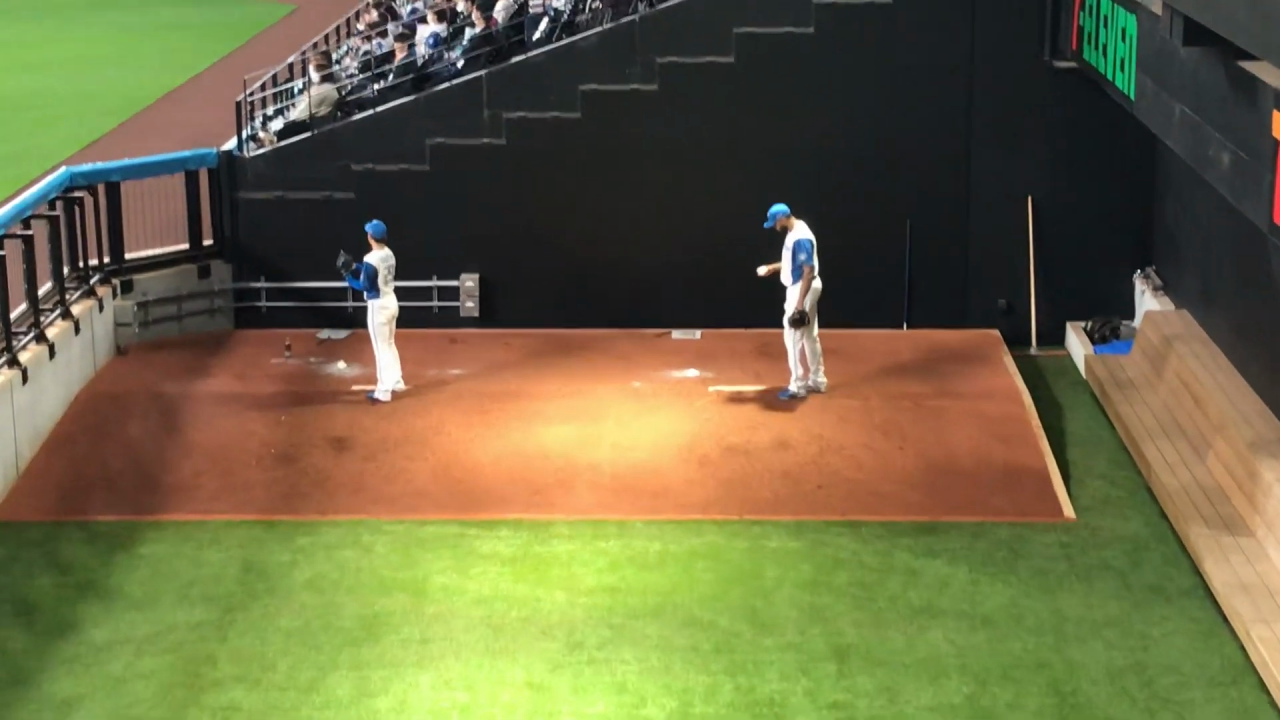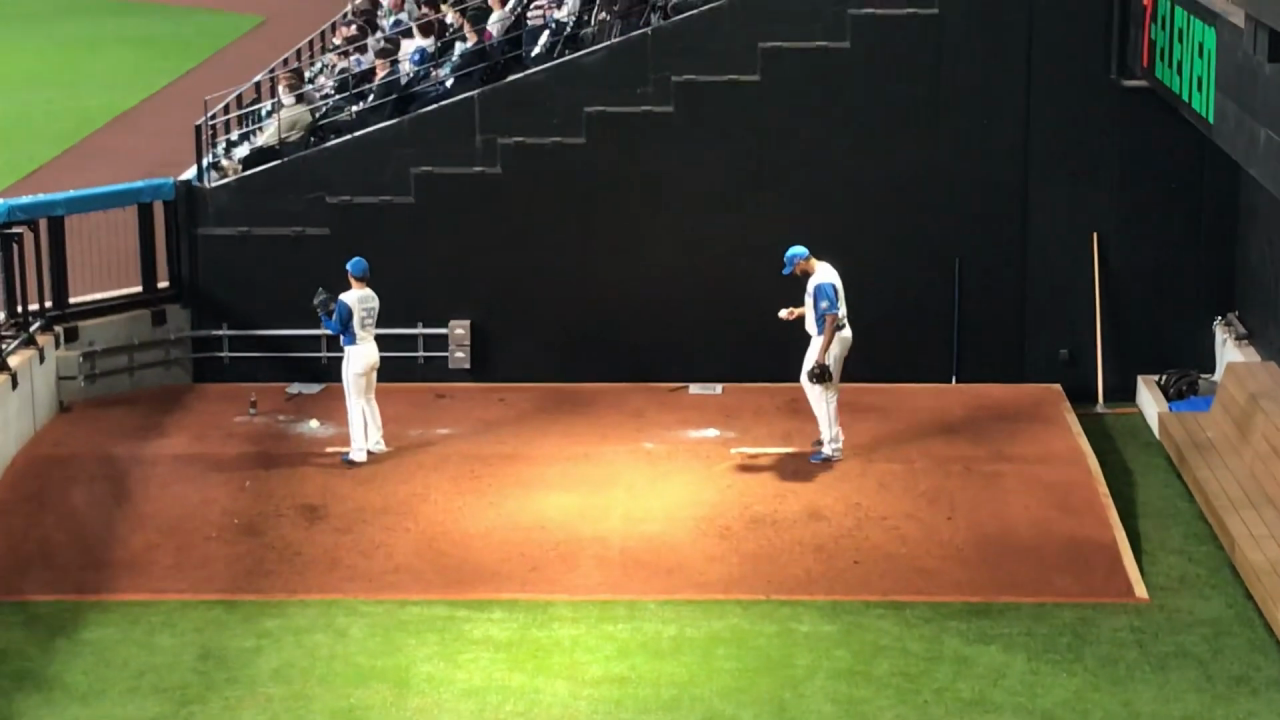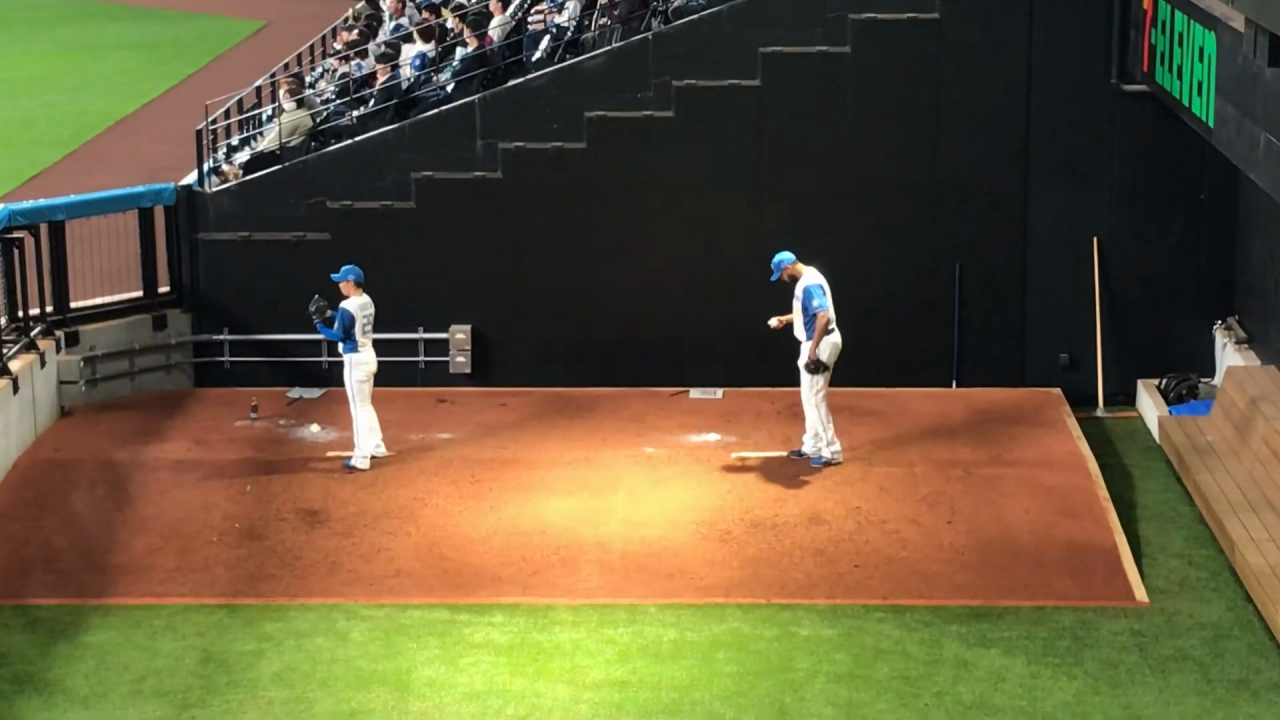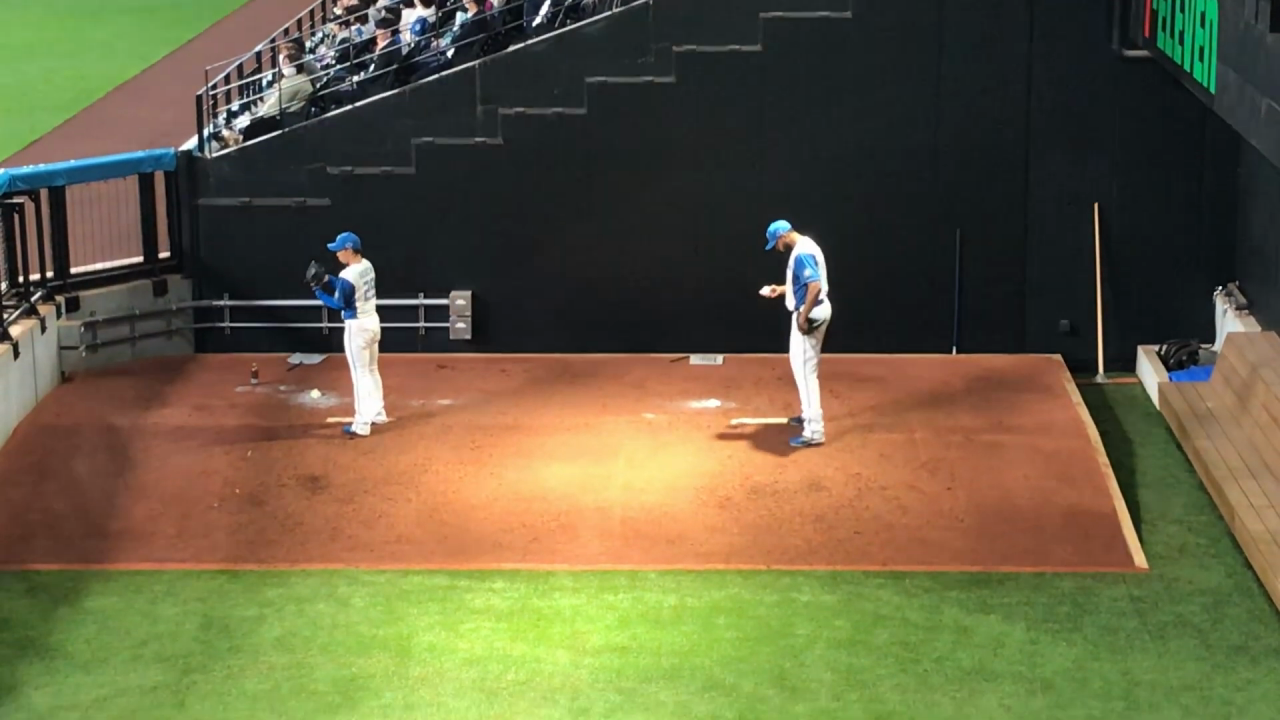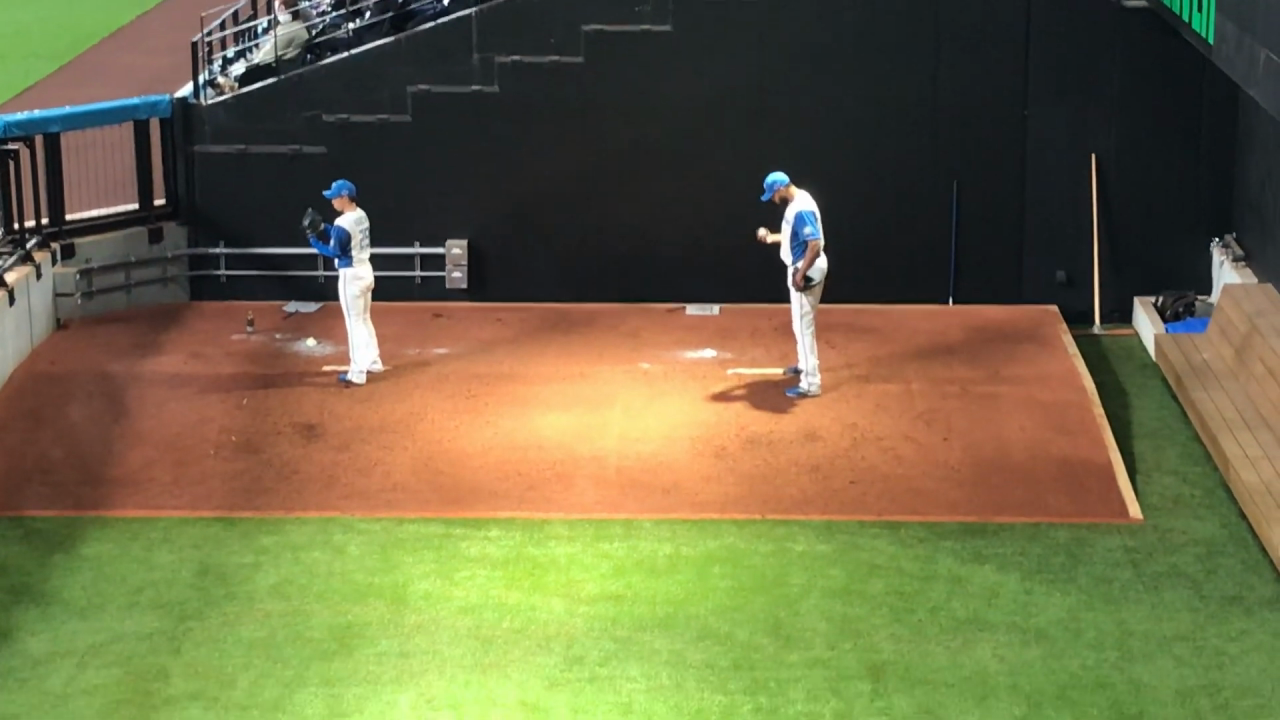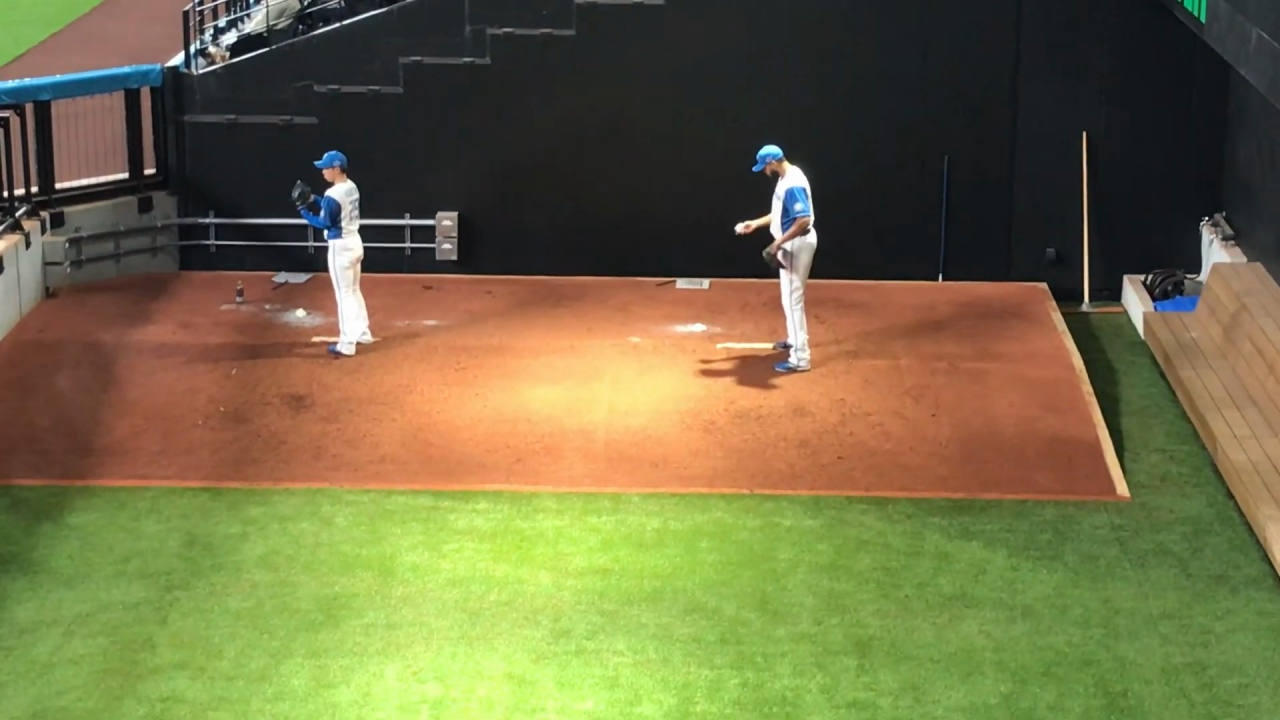
dt=0.5s
person 1, frame 1
left shoulder: (800, 237)
right shoulder: (794, 232)
left elbow: (808, 271)
left wrist: (800, 302)
right wrist: (773, 267)
left hip: (802, 289)
right hip: (799, 288)
left knee: (793, 335)
right knee: (809, 335)
left ankle: (798, 386)
right ankle: (817, 381)
person 1, frame 2
left shoulder: (822, 282)
right shoulder: (821, 271)
left elbow: (832, 320)
left wrist: (822, 355)
right wrist: (799, 311)
left hip: (832, 339)
right hip: (822, 337)
left knee: (825, 391)
right knee: (808, 381)
left ankle: (833, 448)
right ankle: (829, 433)
person 1, frame 3
left shoulder: (809, 284)
right shoulder: (806, 279)
left elbow: (823, 316)
left wrist: (813, 349)
right wrist: (786, 319)
left hip: (822, 343)
right hip: (813, 343)
left knee: (815, 397)
right knee: (809, 396)
left ankle: (831, 451)
right ankle: (812, 446)
person 1, frame 4
left shoulder: (801, 253)
right shoulder: (805, 247)
left elbow: (815, 286)
left wrist: (803, 316)
right wrist: (781, 289)
left hip: (811, 313)
right hip: (811, 312)
left knee: (806, 370)
right knee: (800, 364)
right ankle: (808, 414)
person 1, frame 5
left shoulder: (801, 208)
right shoulder: (796, 203)
left elbow: (815, 244)
left wrist: (800, 274)
right wrist: (772, 238)
left hip: (807, 269)
right hip: (802, 267)
left knee: (803, 324)
right knee: (800, 320)
left ankle: (811, 383)
right ankle: (804, 364)
person 1, frame 6
left shoulder: (793, 185)
right shoulder: (787, 178)
left elbow: (802, 221)
left wrist: (778, 243)
right wrist: (755, 224)
left hip: (797, 245)
right hip: (791, 244)
left knee: (793, 298)
right knee: (788, 294)
left ankle: (800, 358)
right ankle: (794, 339)
person 2, frame 1
left shoulder: (371, 259)
right shoulder: (389, 254)
left elbow: (365, 286)
left wrist: (348, 277)
right wrist: (356, 268)
left hip: (378, 305)
right hip: (390, 301)
left knee: (381, 348)
right knee: (389, 344)
left ankle: (383, 392)
right ankle: (396, 382)
person 2, frame 2
left shoulder: (346, 299)
right shoulder: (372, 296)
left elbow: (337, 328)
left wrist: (324, 316)
right wrist: (335, 309)
left hip: (355, 353)
right hip: (371, 350)
left knee: (354, 403)
right knee: (369, 399)
left ankle: (358, 452)
right ankle: (376, 443)
person 2, frame 3
left shoulder: (347, 306)
right shoulder: (367, 301)
left elbow: (338, 335)
left wrist: (319, 324)
right wrist: (331, 315)
left hip: (355, 360)
right hip: (369, 356)
left knee: (358, 409)
right knee: (366, 405)
left ankle: (361, 459)
right ankle: (376, 447)
person 2, frame 4
left shoulder: (347, 276)
right shoulder: (367, 265)
left elbow: (339, 304)
left wrist: (319, 292)
right wrist: (328, 280)
left hip: (357, 326)
right hip: (373, 321)
left knee: (360, 375)
right knee: (372, 370)
left ankle: (361, 425)
right ankle: (377, 413)
person 2, frame 5
left shoulder: (342, 223)
right shoulder: (361, 215)
left elbow: (334, 252)
left wrist: (314, 240)
right wrist: (325, 228)
left hip: (351, 275)
right hip: (365, 271)
left knee: (354, 323)
right knee: (364, 319)
left ankle: (357, 373)
right ankle: (373, 362)
person 2, frame 6
left shoulder: (333, 194)
right shoulder: (352, 187)
left elbow: (324, 223)
left wrist: (304, 211)
left hip: (340, 247)
right hip: (354, 242)
left knee: (344, 295)
right knee: (354, 290)
left ankle: (347, 344)
right ankle: (362, 333)
